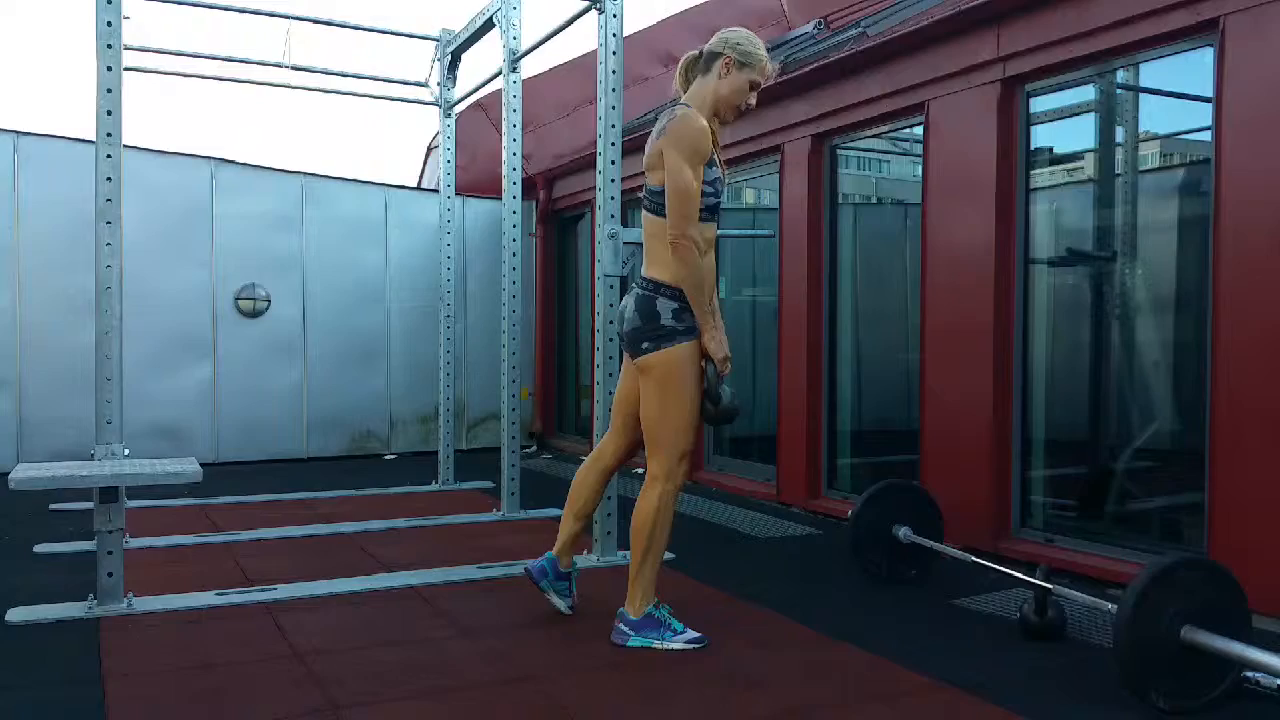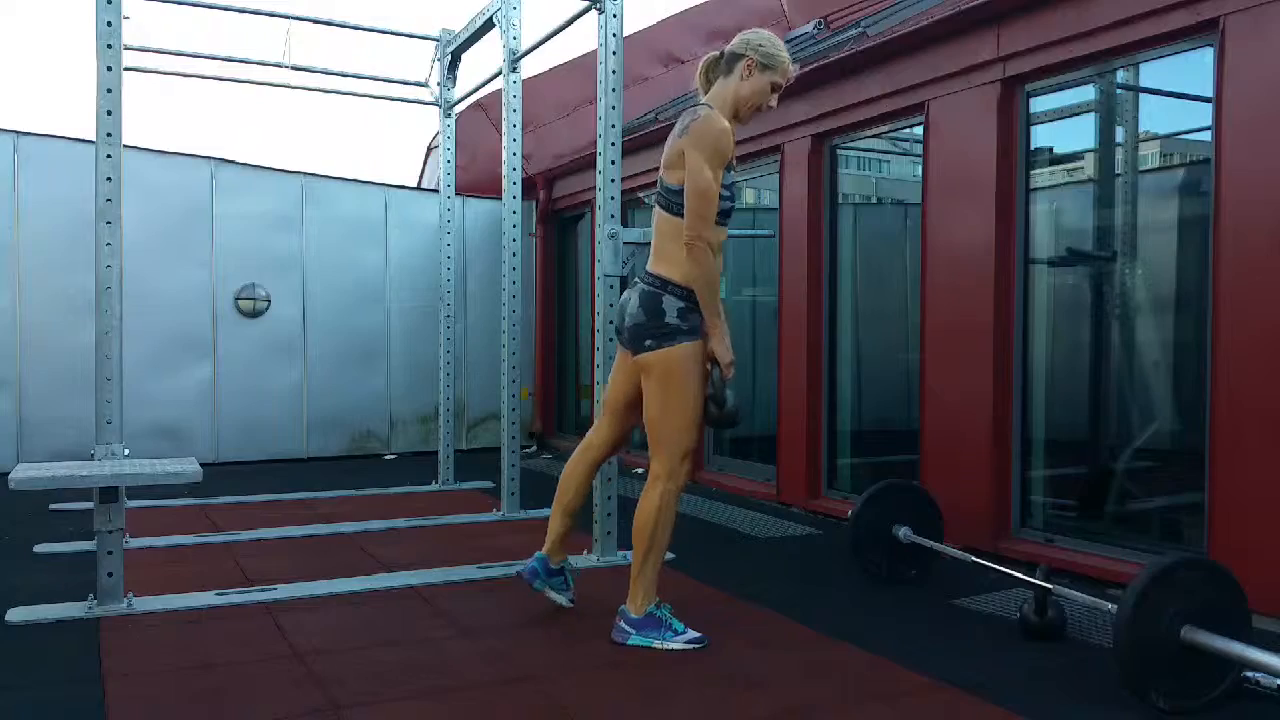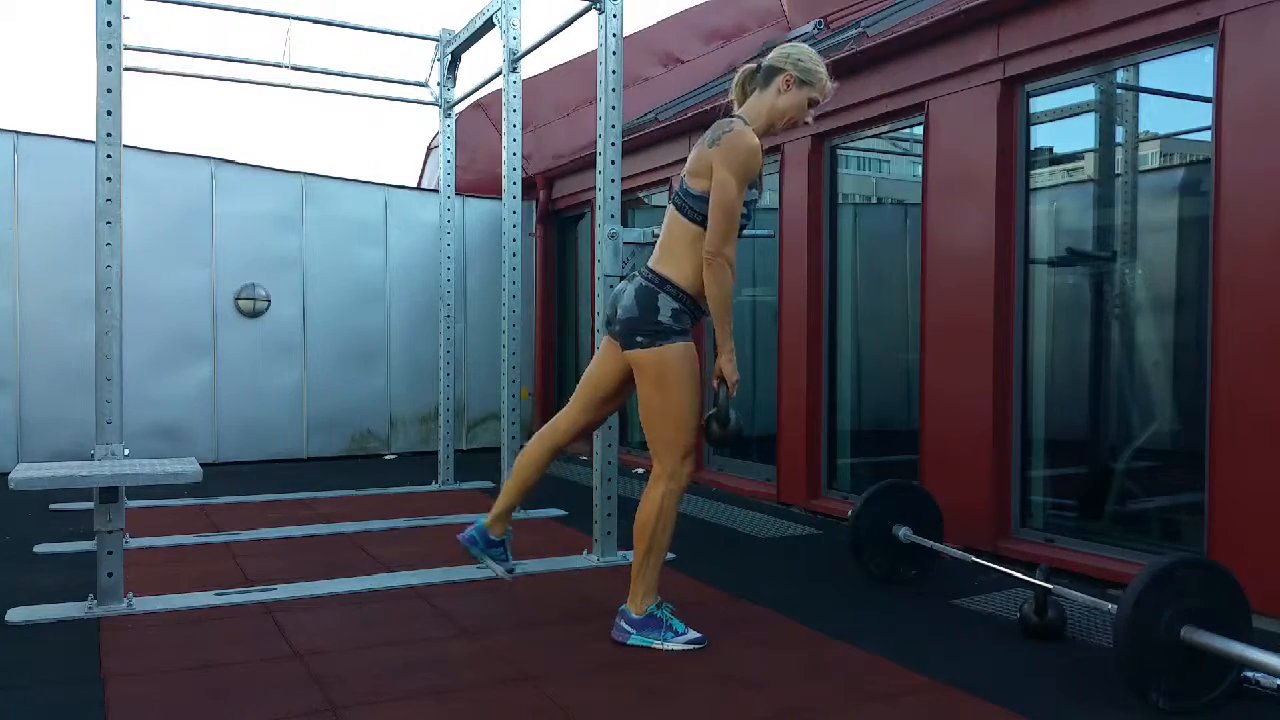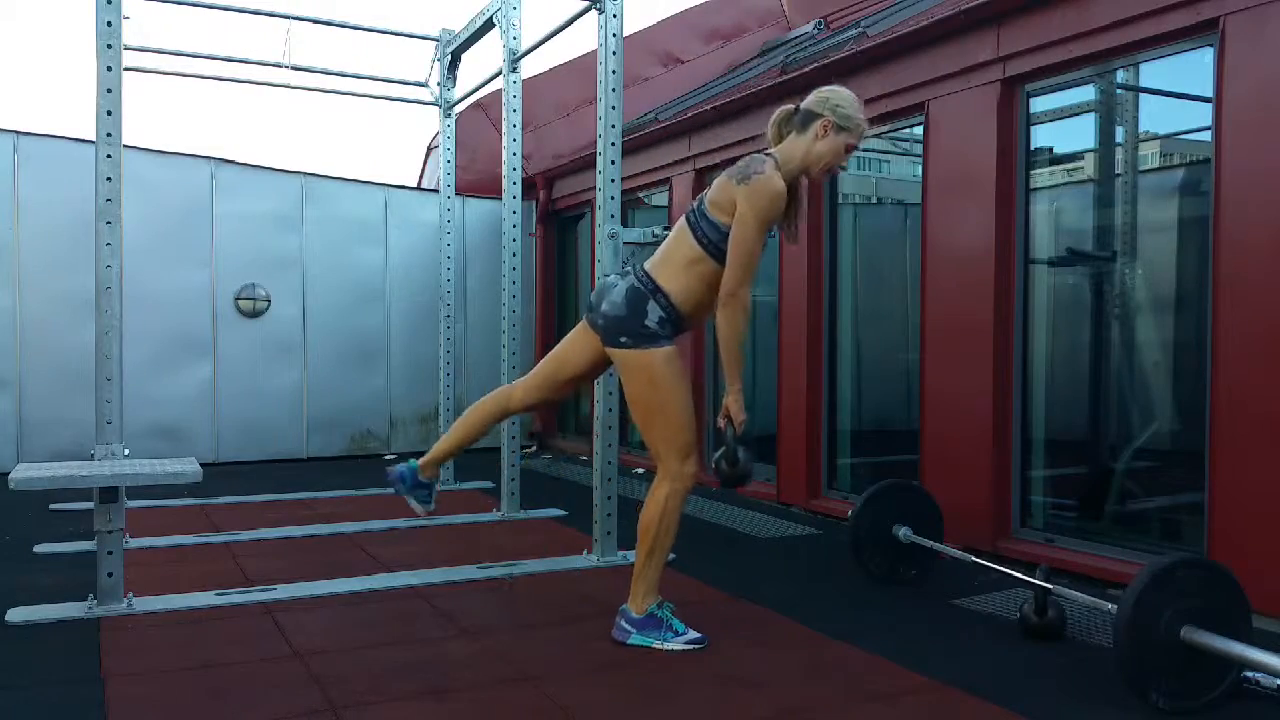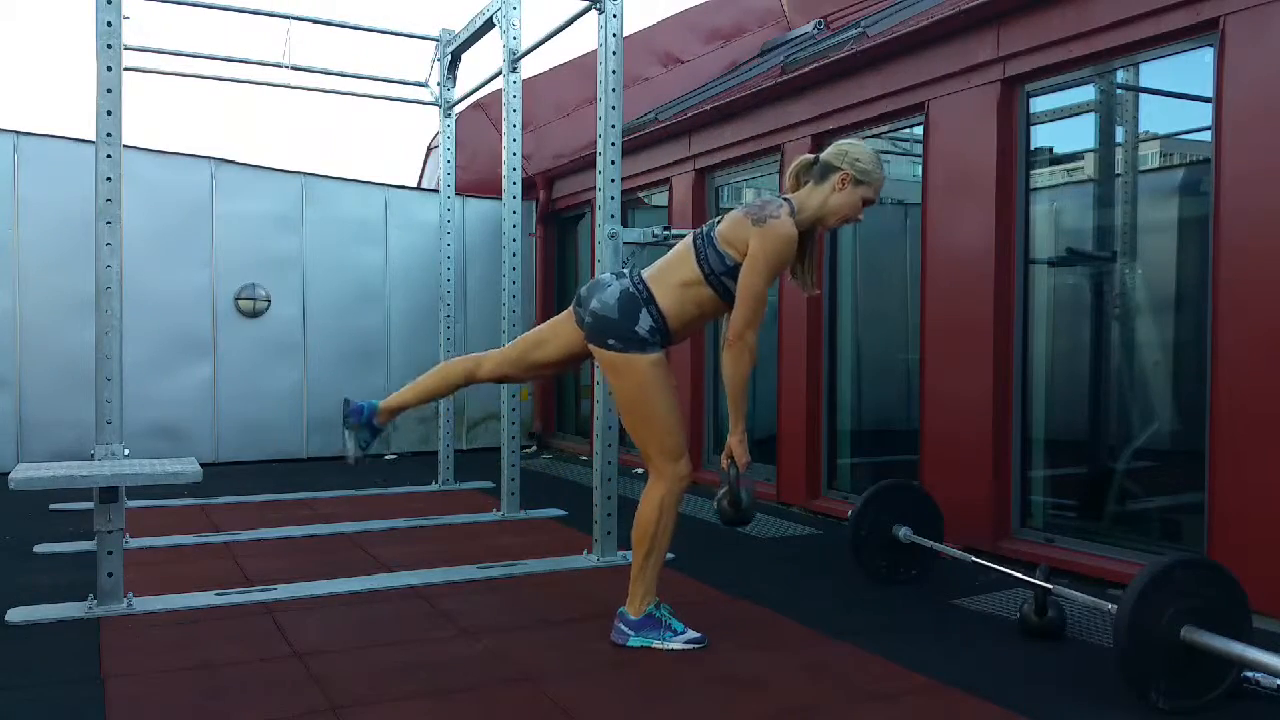
dt=0.3s
person 1, frame 1
left shoulder: (686, 128)
right shoulder: (687, 124)
right elbow: (683, 241)
left wrist: (709, 321)
right wrist: (711, 329)
left hip: (654, 309)
right hip: (666, 313)
left knee: (617, 447)
right knee: (668, 469)
left ankle: (557, 562)
right ankle: (638, 616)
person 1, frame 2
left shoulder: (698, 125)
right shoulder: (709, 125)
right elbow: (698, 242)
left wrist: (710, 325)
right wrist: (718, 332)
left hip: (650, 305)
right hip: (669, 312)
left knee: (604, 437)
right knee: (671, 469)
left ankle: (549, 558)
right ankle: (638, 616)
person 1, frame 3
left shoulder: (732, 137)
right shoulder: (741, 141)
right elbow: (716, 257)
left wrist: (718, 346)
right wrist: (726, 351)
left hip: (640, 300)
right hip: (660, 311)
left knee: (570, 423)
right knee: (674, 468)
left ankle: (493, 528)
right ankle: (640, 614)
person 1, frame 4
left shoulder: (763, 174)
right shoulder: (768, 181)
left elbow: (721, 288)
right elbow: (732, 297)
left wrist: (730, 385)
right wrist: (733, 390)
left hip: (626, 300)
right hip: (645, 319)
left knee: (524, 391)
right knee: (679, 469)
left ankle: (421, 470)
right ankle: (639, 613)
person 1, frame 5
left shoulder: (776, 218)
right shoulder: (780, 228)
left elbow: (735, 330)
right elbow: (738, 339)
left wrist: (734, 425)
right wrist: (738, 430)
left hip: (612, 301)
right hip: (629, 322)
left knee: (492, 366)
right knee: (671, 470)
left ankle: (377, 412)
right ankle: (637, 616)
